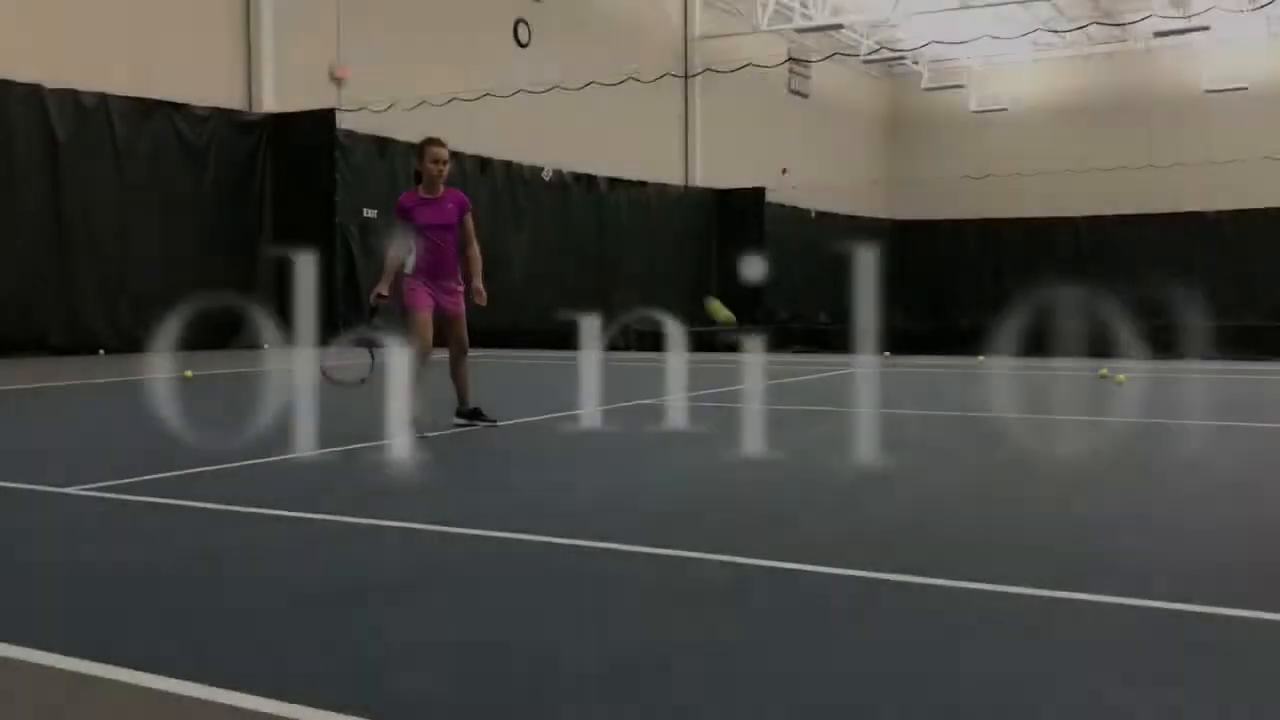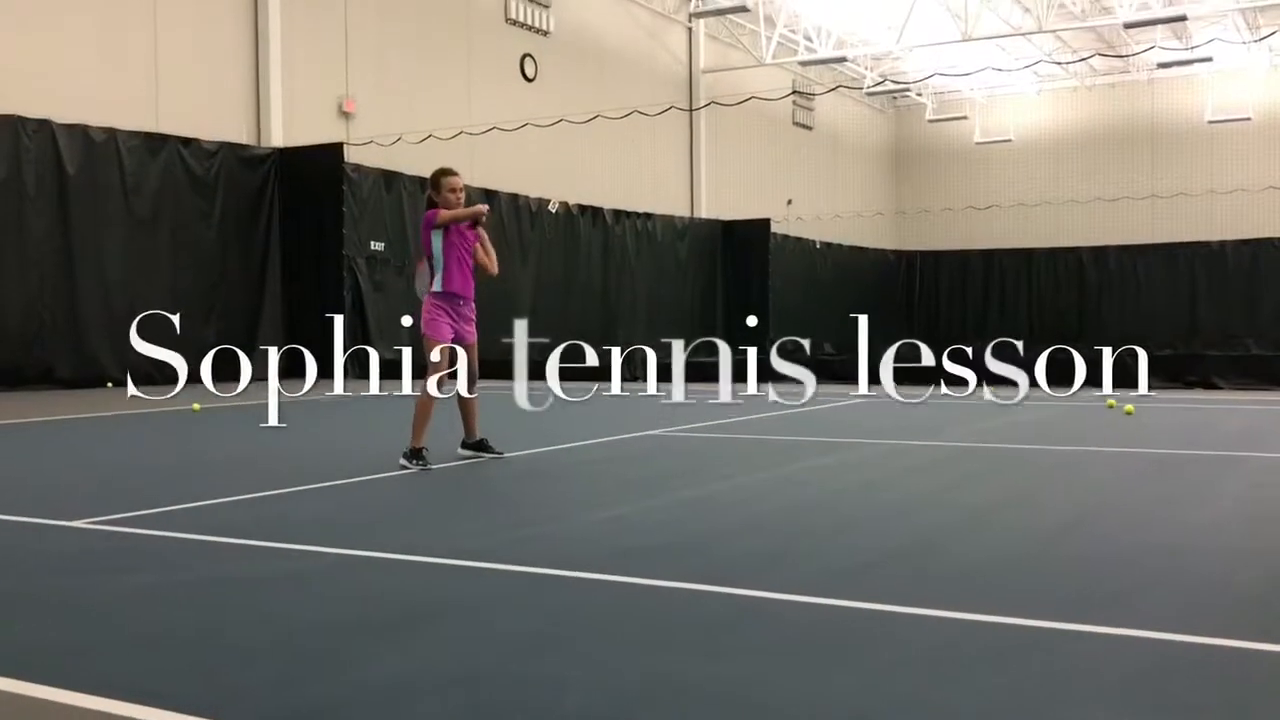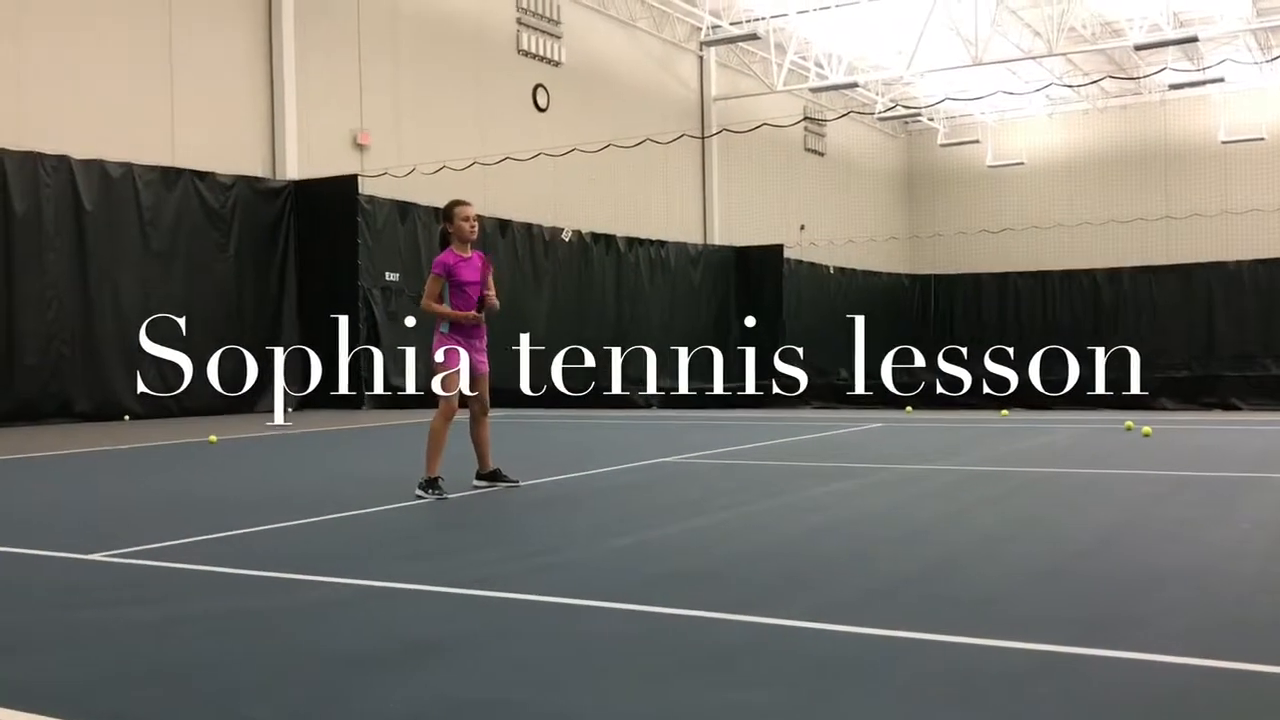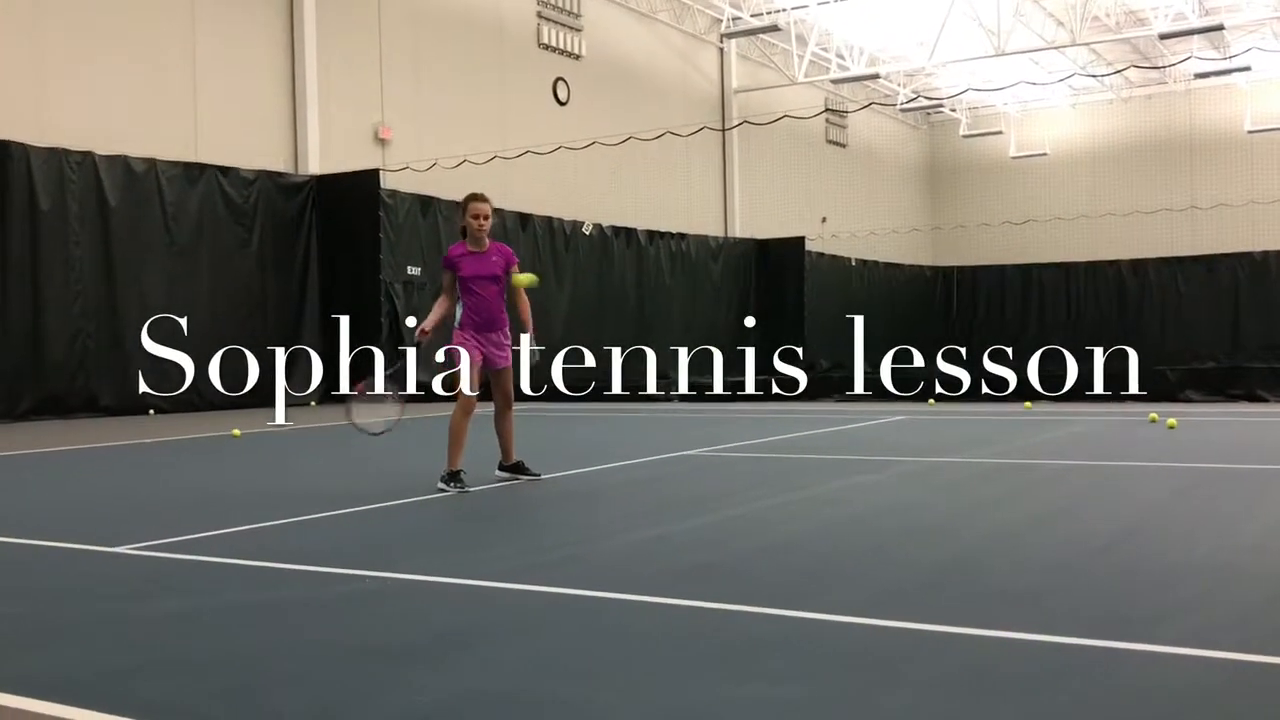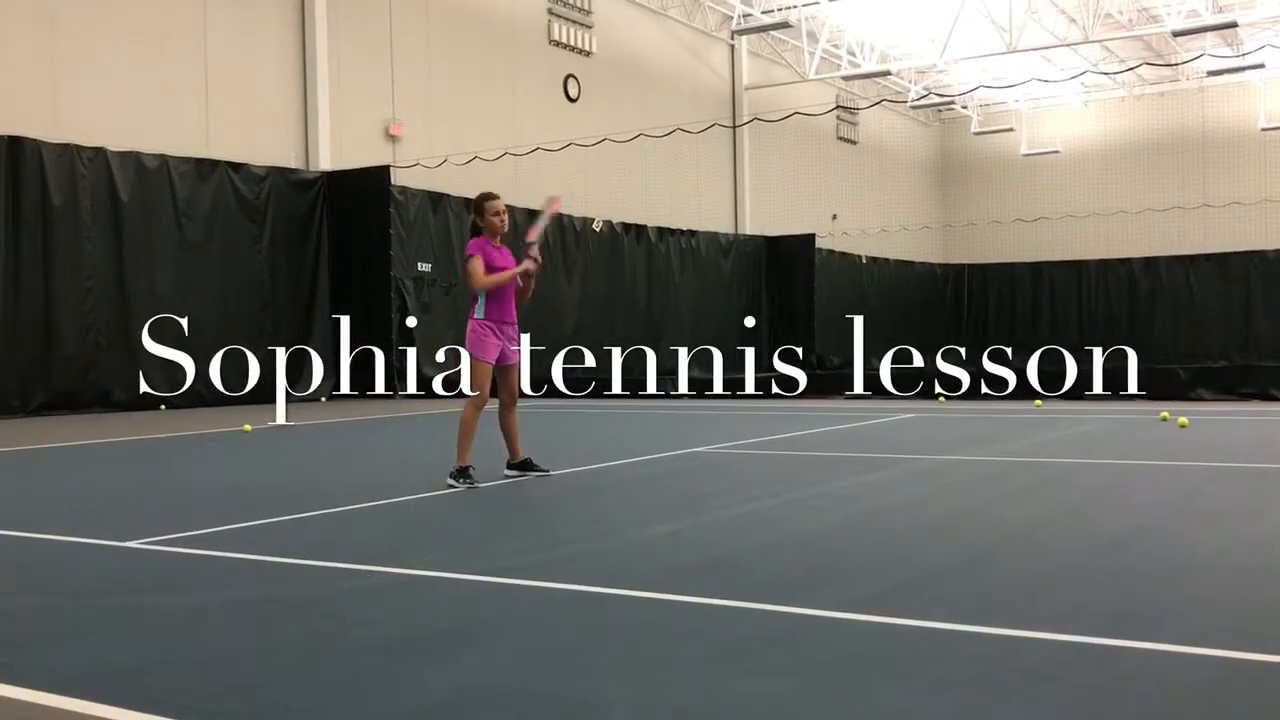
dt=1s
person 1, frame 1
left shoulder: (458, 200)
right shoulder: (407, 202)
left elbow: (471, 243)
right elbow: (398, 246)
left wrist: (477, 280)
right wrist: (385, 283)
left hip: (451, 283)
right hip: (420, 282)
left knee: (460, 347)
right knee: (423, 346)
left ankle: (465, 408)
person 1, frame 2
left shoulder: (469, 231)
right shoulder: (432, 219)
left elbow: (492, 269)
right elbow: (477, 210)
left wrist: (480, 229)
right wrist: (479, 211)
left hip: (466, 308)
right hip: (440, 307)
left knee: (470, 376)
right knee: (436, 377)
left ankle: (472, 440)
right ankle: (414, 449)
person 1, frame 3
left shoulder: (481, 260)
right shoulder: (444, 261)
left elbow: (492, 304)
right elbow: (427, 303)
left wrist: (491, 301)
right wrist: (460, 315)
left hip: (477, 341)
right hip: (451, 341)
left knee: (481, 408)
right knee: (448, 407)
left ankle: (486, 471)
right ankle: (429, 479)
person 1, frame 4
left shoulder: (504, 253)
right shoulder: (453, 255)
left elbow: (519, 296)
right elbow: (447, 297)
left wrist: (529, 336)
right wrist: (429, 322)
left hip: (499, 335)
right hip: (468, 335)
left knee: (505, 401)
right knee: (466, 401)
left ankle: (508, 463)
right ankle: (451, 472)
person 1, frame 5
left shoulder: (506, 252)
right shoulder: (476, 246)
left elbow: (521, 296)
right elbow: (479, 284)
left wrist: (530, 274)
right wrist: (518, 269)
left hip: (509, 329)
right hip: (484, 328)
left knee: (510, 399)
right knee: (479, 397)
left ankle: (516, 460)
right ankle: (460, 468)
